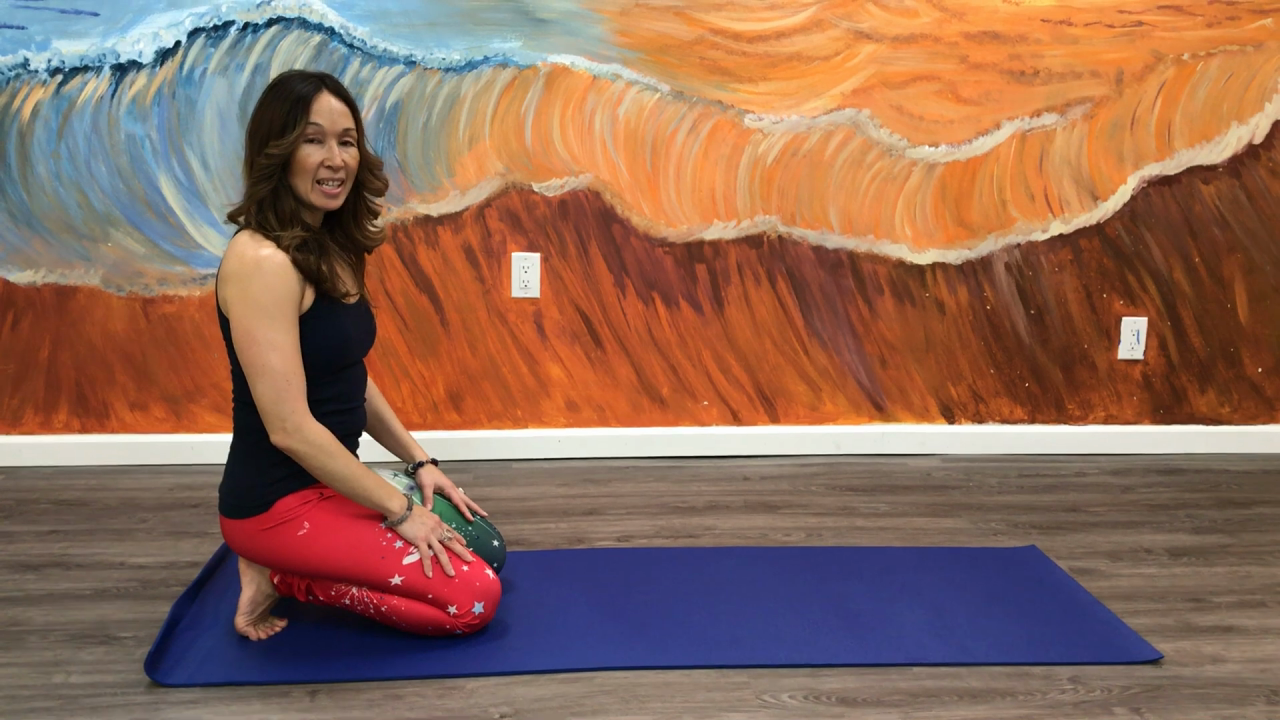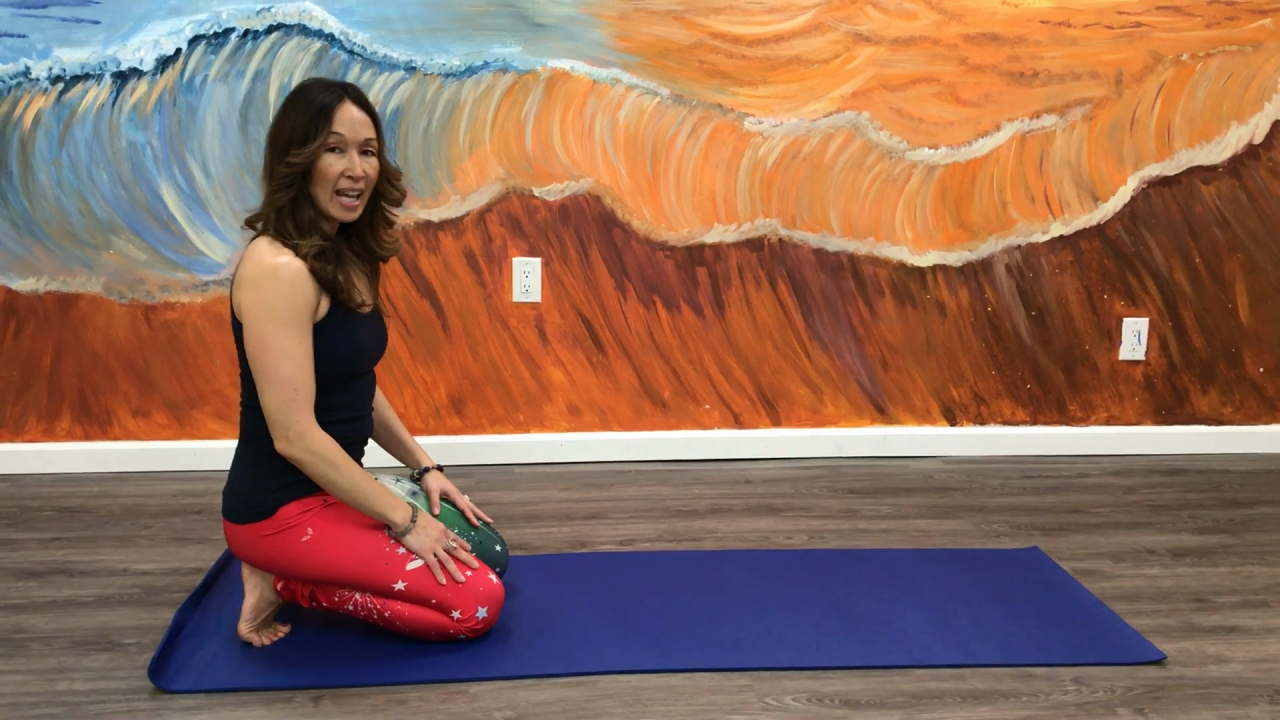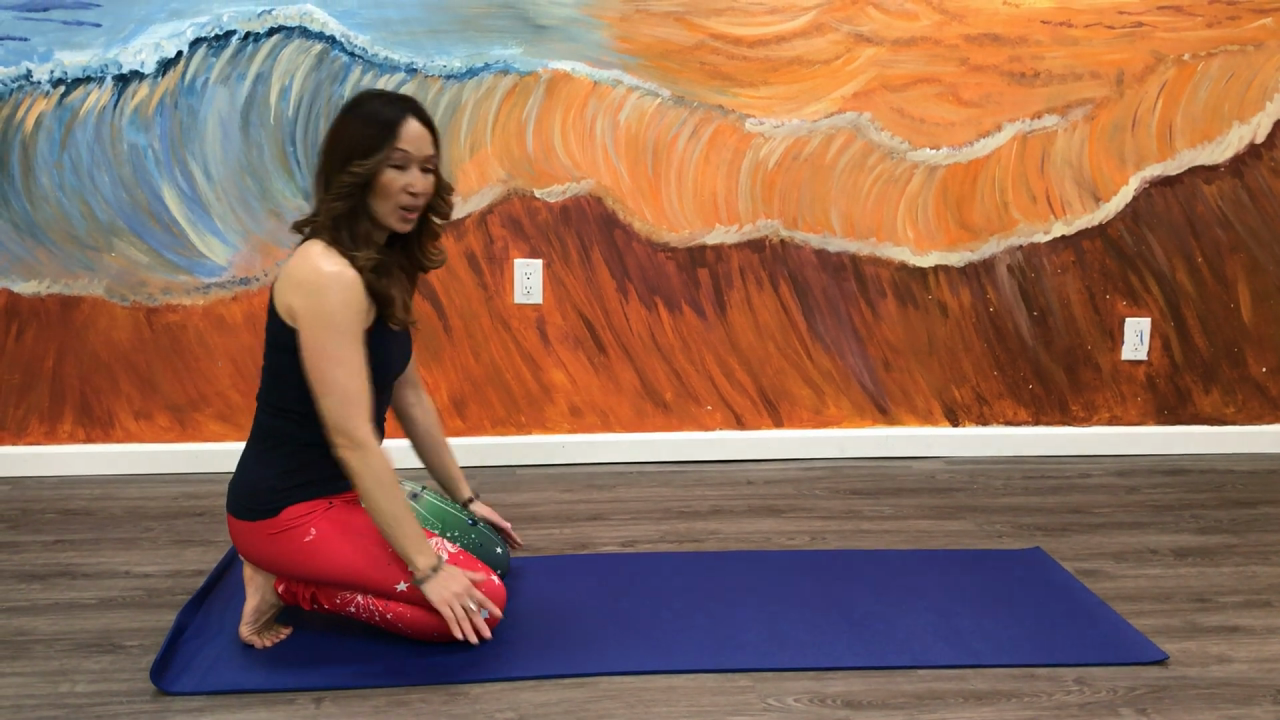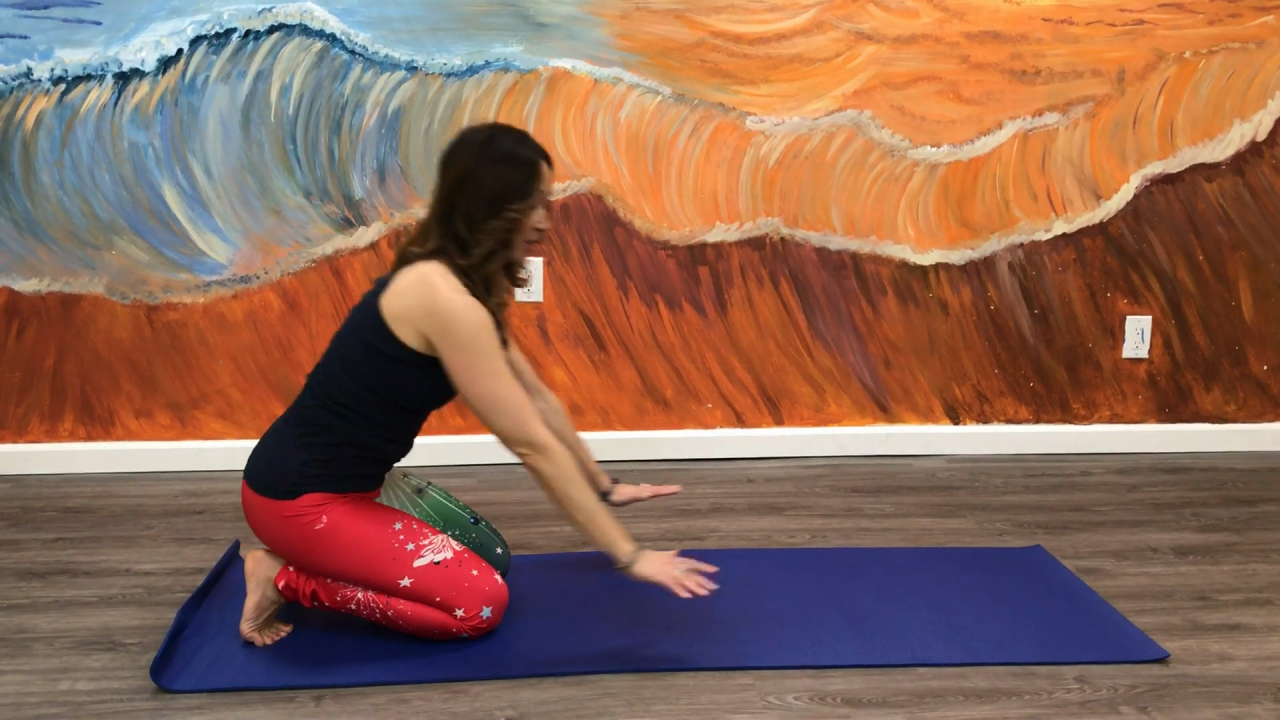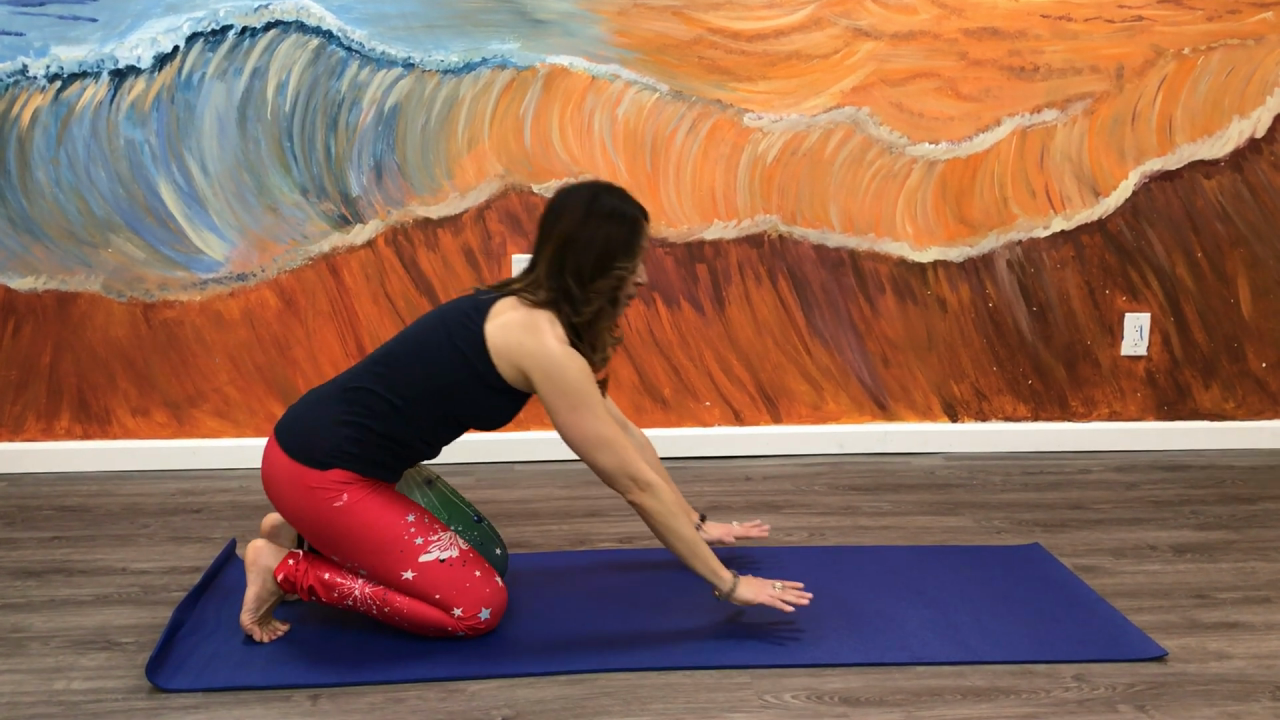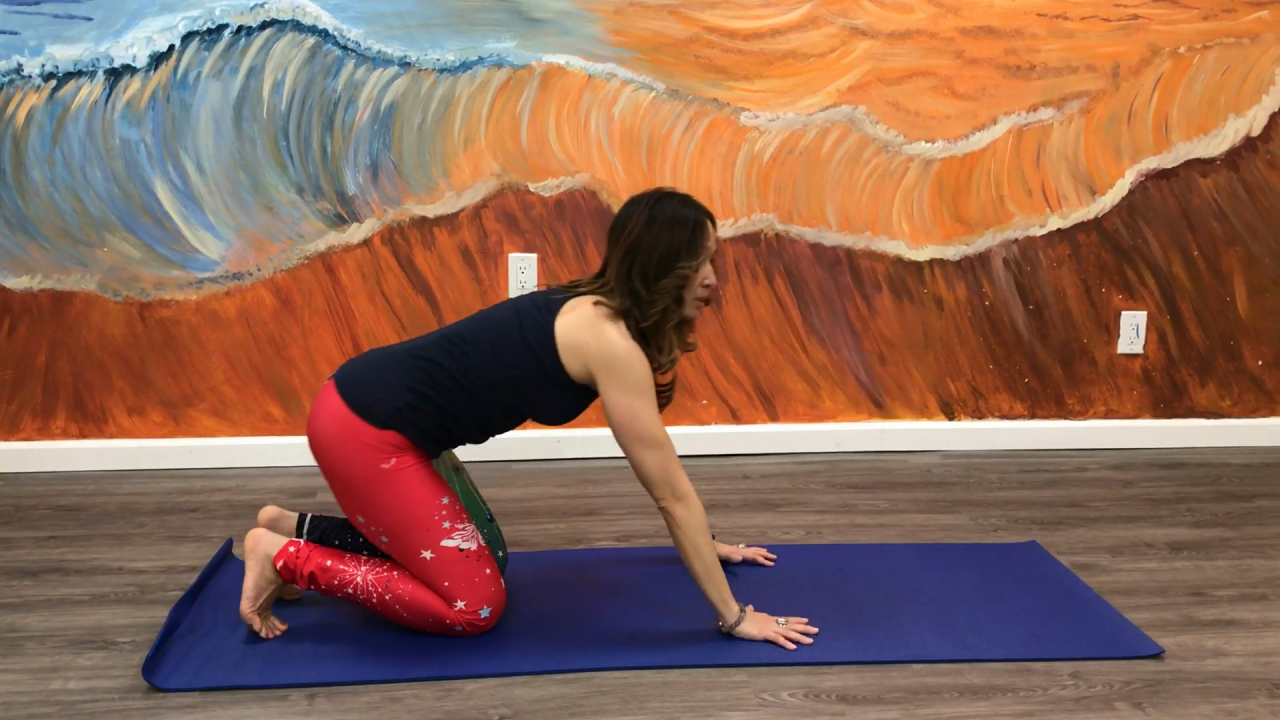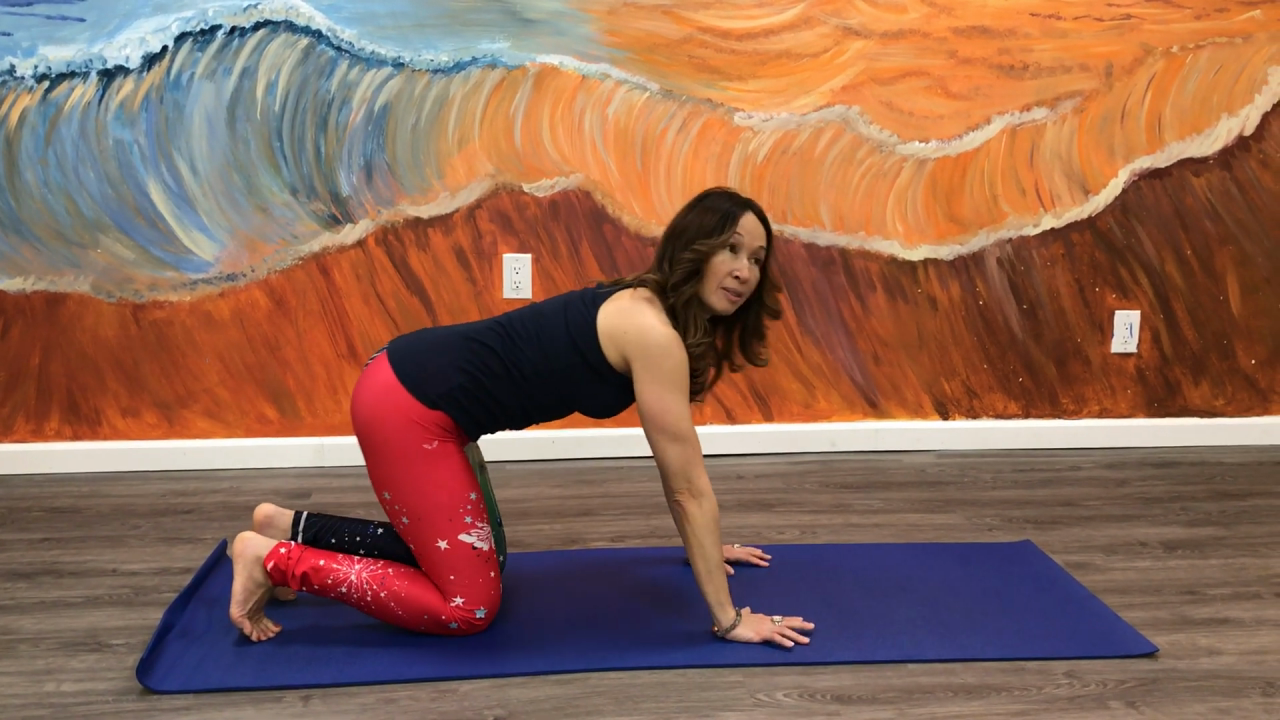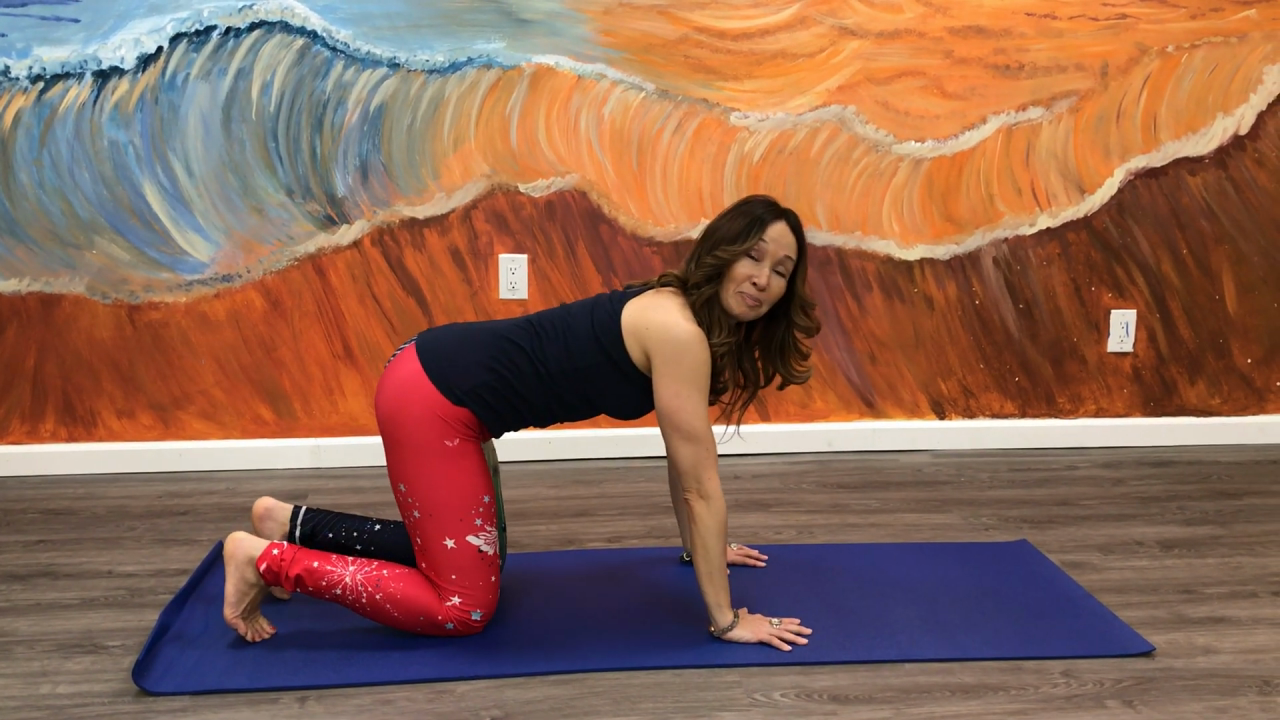
dt=0.4s
person 1, frame 1
left shoulder: (330, 246)
right shoulder: (262, 261)
right elbow: (289, 426)
left wrist: (419, 462)
right wrist: (399, 510)
left hip: (322, 485)
right hip: (279, 502)
left knee: (479, 548)
right knee: (473, 597)
left ankle: (288, 568)
right ankle: (281, 576)
person 1, frame 2
left shoulder: (345, 254)
right shoulder: (280, 269)
right elbow: (295, 435)
left wrist: (424, 467)
right wrist: (405, 521)
left hip: (325, 490)
right hip: (282, 508)
left knee: (481, 552)
right knee: (476, 601)
left ankle: (289, 574)
right ankle: (285, 584)
person 1, frame 3
left shoulder: (386, 265)
right shoulder: (329, 275)
left elbow: (409, 395)
right elbow: (353, 438)
left wrist: (463, 496)
right wrist: (426, 568)
left hip: (326, 495)
right hip: (287, 508)
left knee: (473, 561)
right knee: (481, 597)
left ankle: (292, 571)
right ankle: (287, 584)
person 1, frame 4
left shoulder: (444, 280)
right shoulder: (445, 301)
left elbow: (535, 396)
right elbow: (534, 446)
left wrist: (605, 487)
right wrist: (630, 556)
left hip: (331, 483)
right hip: (300, 496)
left knee: (477, 555)
right knee: (479, 602)
left ankle: (299, 557)
right ankle: (288, 578)
person 1, frame 5
left shoulder: (529, 313)
right shoulder: (542, 344)
left elbow: (622, 431)
right elbow: (636, 482)
left wrist: (696, 524)
right wrist: (729, 584)
left hip: (334, 451)
right hip: (319, 467)
left knee: (475, 557)
right knee: (477, 605)
left ankle: (302, 532)
right ankle: (284, 568)
person 1, frame 6
left shoulder: (600, 316)
right shoulder: (611, 342)
left elbow: (664, 474)
right elbow: (672, 490)
left wrist: (705, 546)
right wrist: (734, 615)
left hip: (373, 411)
right hip: (365, 427)
left knee: (470, 558)
right knee: (474, 604)
left ankle: (296, 528)
right ankle: (285, 558)
person 1, frame 7
left shoulder: (666, 314)
right shoulder: (654, 332)
left elbow: (677, 467)
right elbow: (690, 485)
left wrist: (703, 547)
right wrist: (728, 618)
left hip: (416, 391)
right hip: (407, 404)
left knee: (465, 556)
right knee: (468, 605)
left ankle: (295, 529)
right ankle: (273, 559)
person 1, frame 8
left shoulder: (689, 317)
right shoulder: (679, 332)
left elbow: (682, 464)
right elbow: (702, 486)
left wrist: (700, 548)
right wrist: (726, 619)
left hip: (437, 384)
right hip: (430, 398)
left knee: (462, 557)
right knee: (463, 606)
left ankle: (292, 524)
right ankle: (263, 558)
